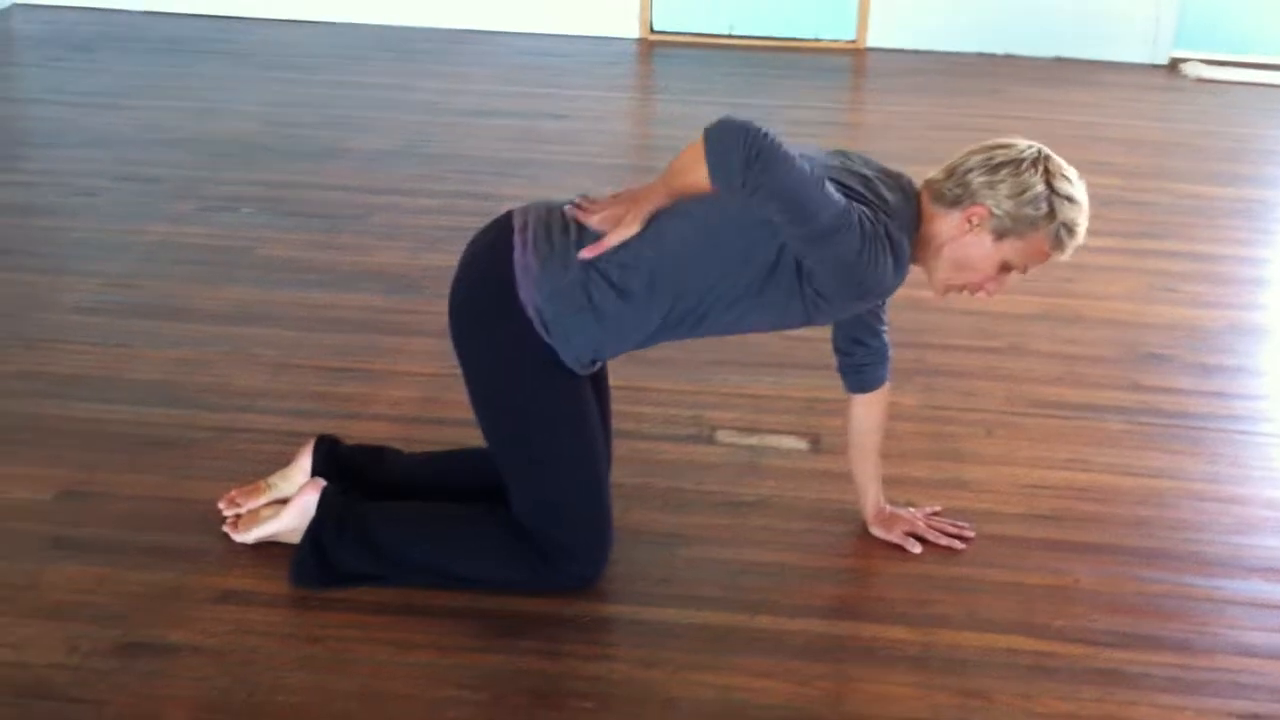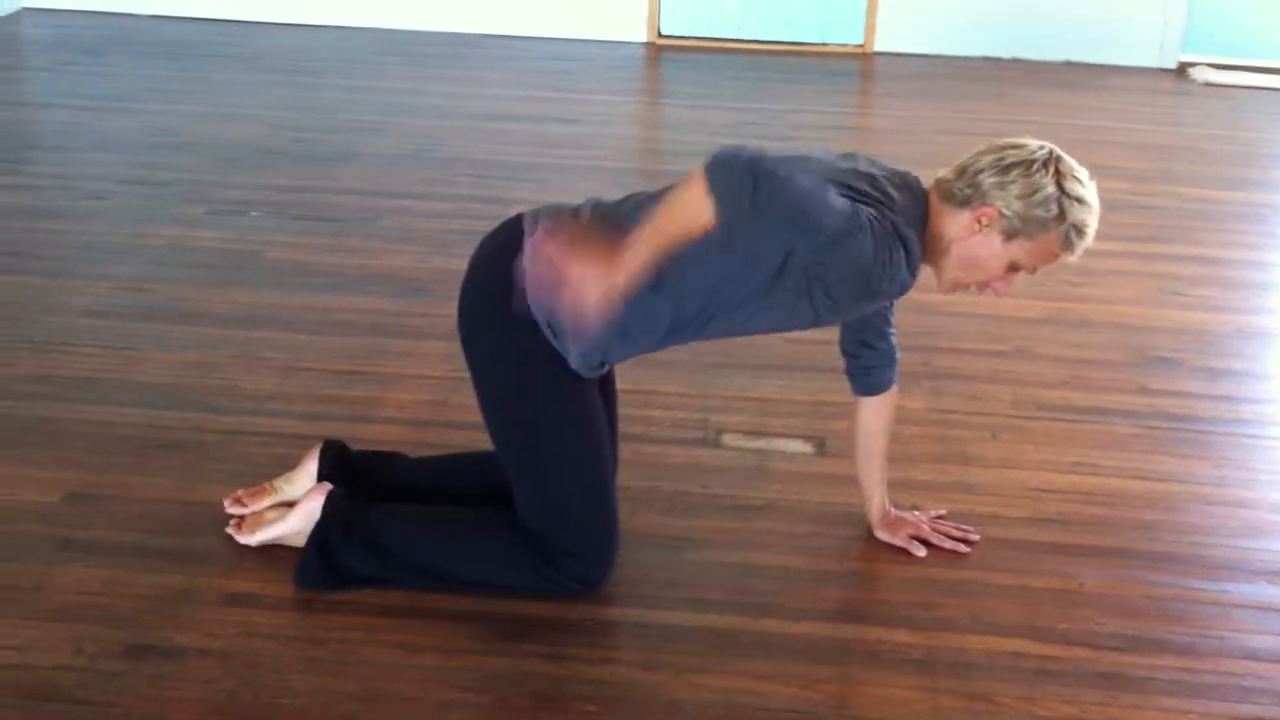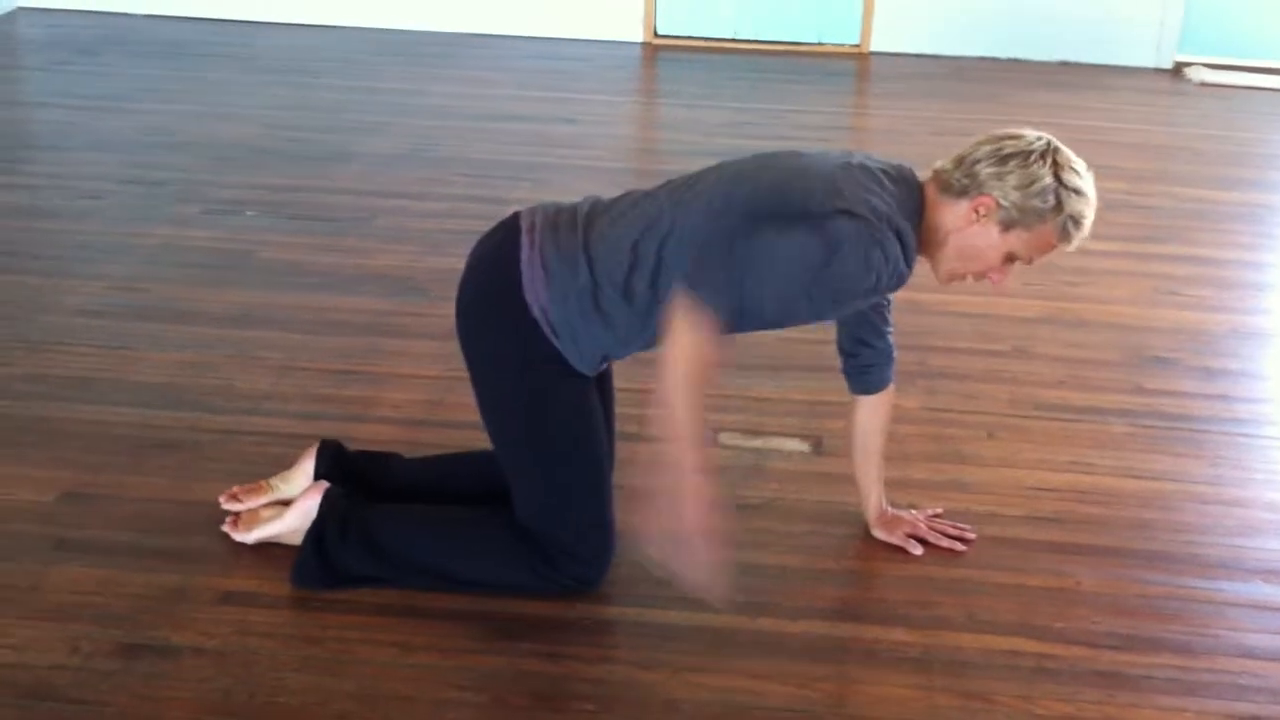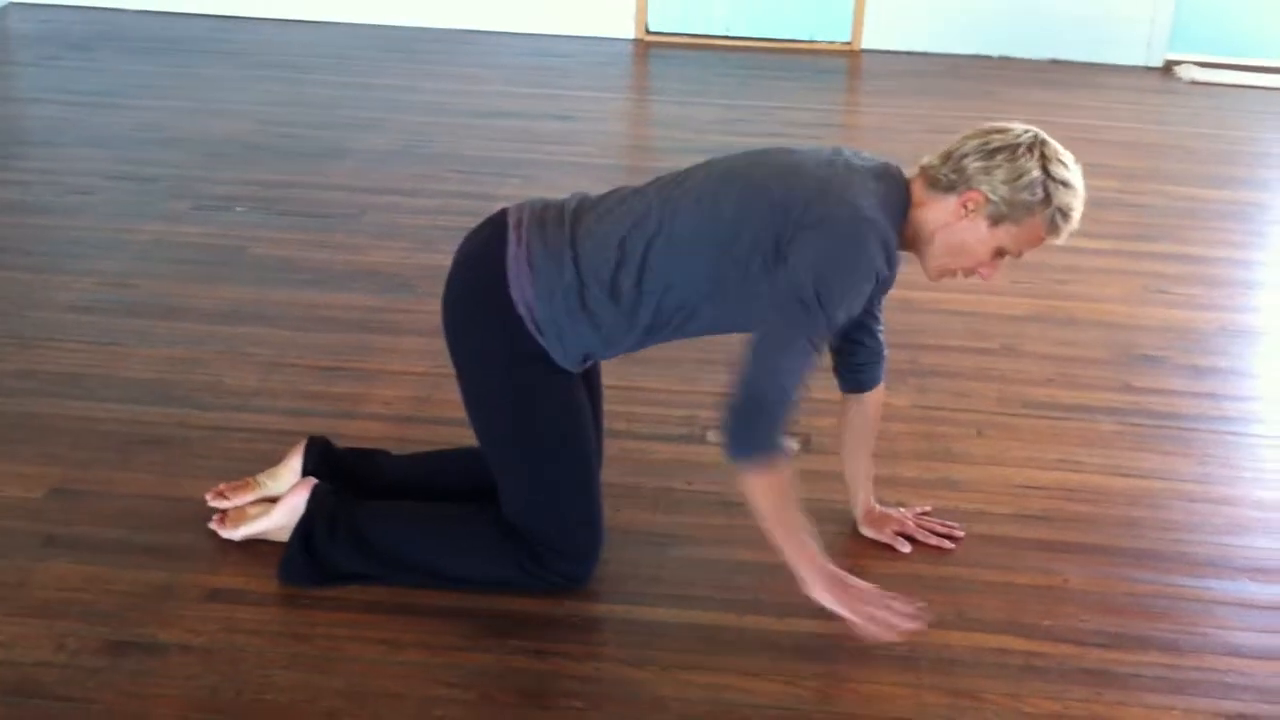
dt=0.1s
person 1, frame 1
left shoulder: (882, 209)
right shoulder: (867, 249)
left elbow: (863, 357)
right elbow: (739, 141)
left wrist: (874, 505)
right wrist: (647, 203)
left hip: (547, 290)
right hip: (520, 304)
left knee: (563, 479)
right knee: (569, 554)
left ankle: (334, 468)
right ankle: (324, 523)
person 1, frame 2
left shoulder: (888, 211)
right shoulder: (874, 247)
left elbow: (871, 358)
right elbow: (741, 173)
left wrist: (880, 509)
right wrist: (624, 271)
left hip: (566, 299)
right hip: (529, 303)
left knee: (562, 481)
right knee: (575, 556)
left ankle: (340, 472)
right ankle: (328, 525)
person 1, frame 3
left shoulder: (886, 203)
right shoulder: (872, 243)
left elbow: (868, 356)
right elbow: (708, 274)
left wrist: (877, 507)
right wrist: (683, 465)
left hip: (559, 284)
right hip: (528, 304)
left knee: (562, 481)
right knee: (572, 555)
left ankle: (336, 471)
right ankle: (326, 524)
person 1, frame 4
left shoulder: (871, 193)
right shoulder: (853, 240)
left elbow: (858, 356)
right elbow: (751, 423)
left wrist: (866, 506)
right wrist: (817, 575)
left hip: (537, 277)
right hip: (512, 305)
left knee: (548, 480)
right knee: (559, 554)
left ankle: (324, 469)
right ankle: (315, 522)
